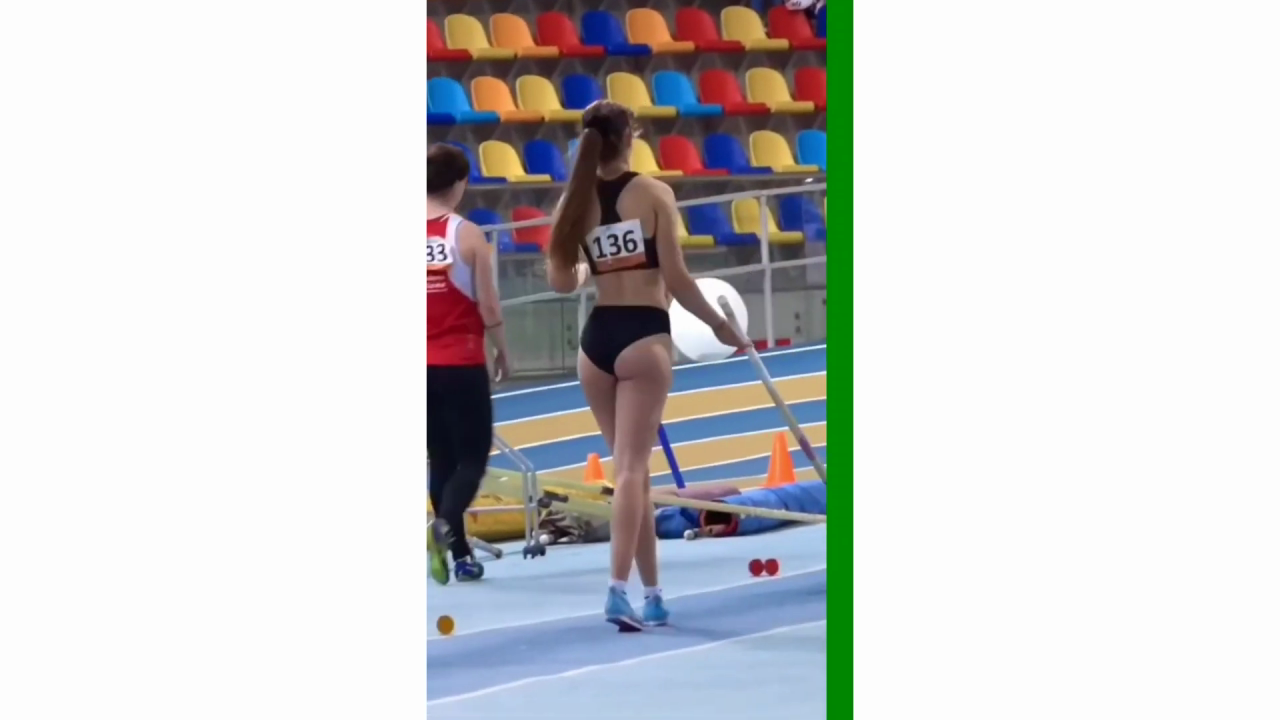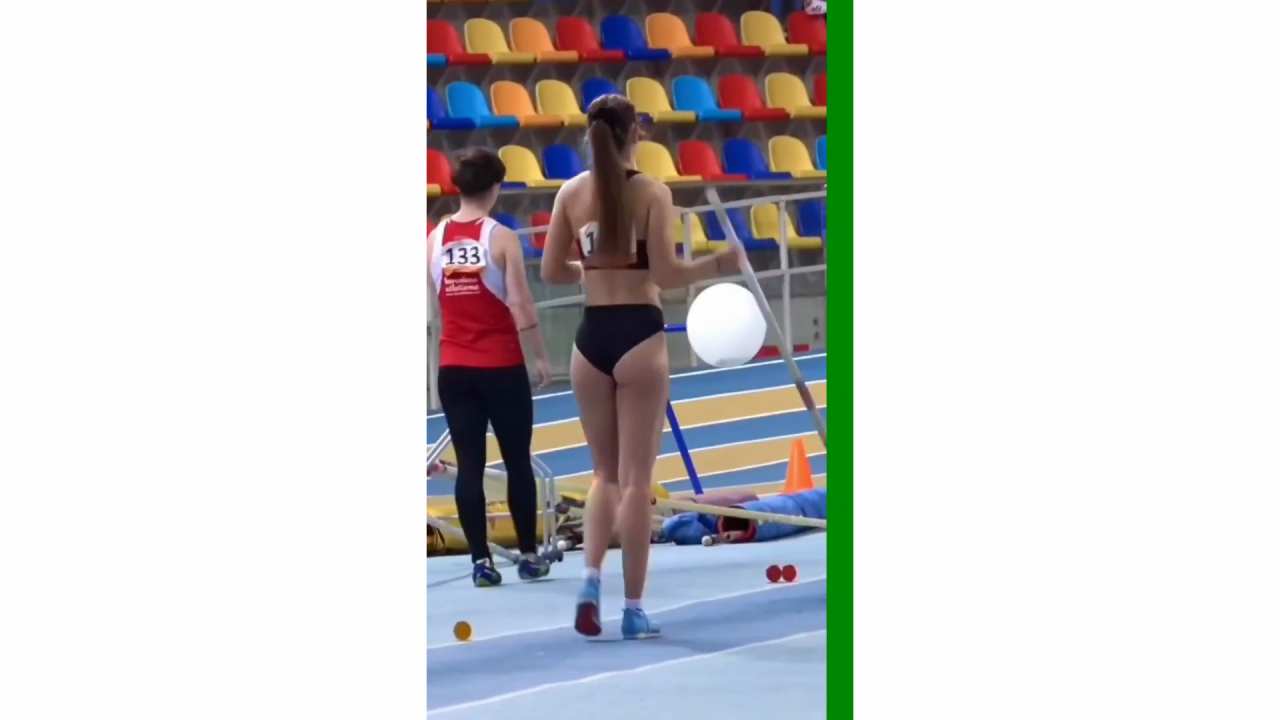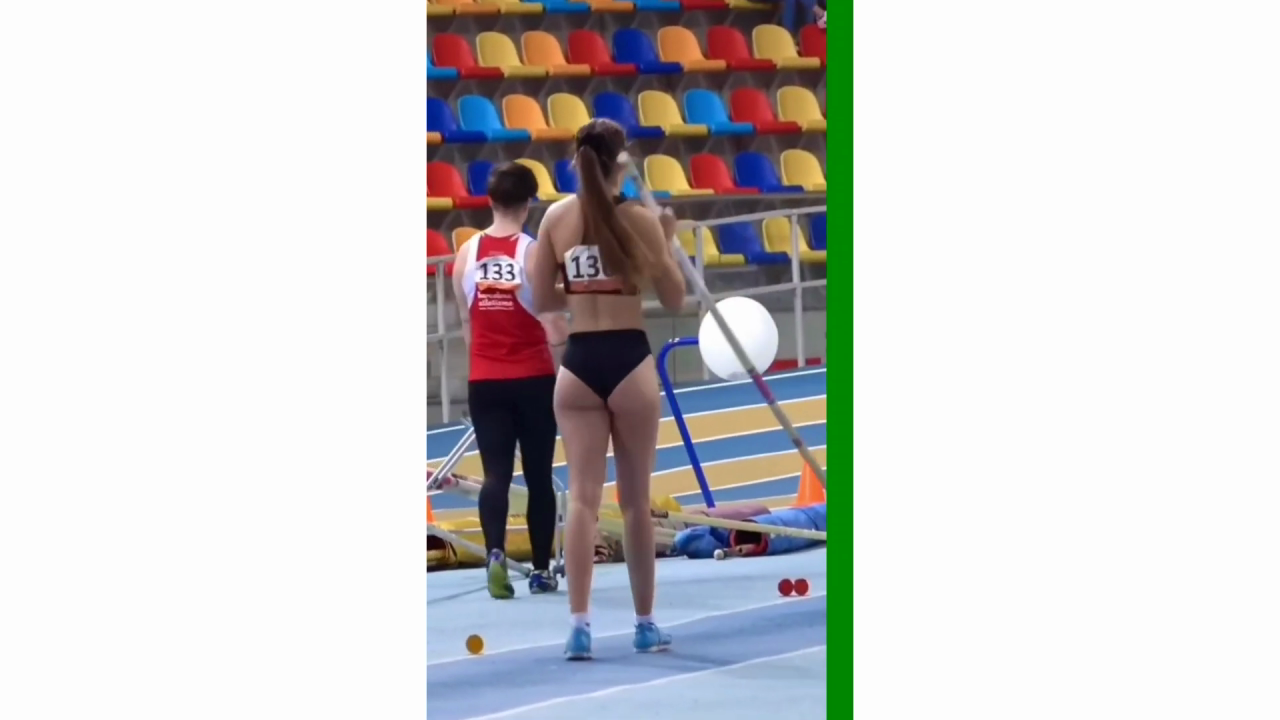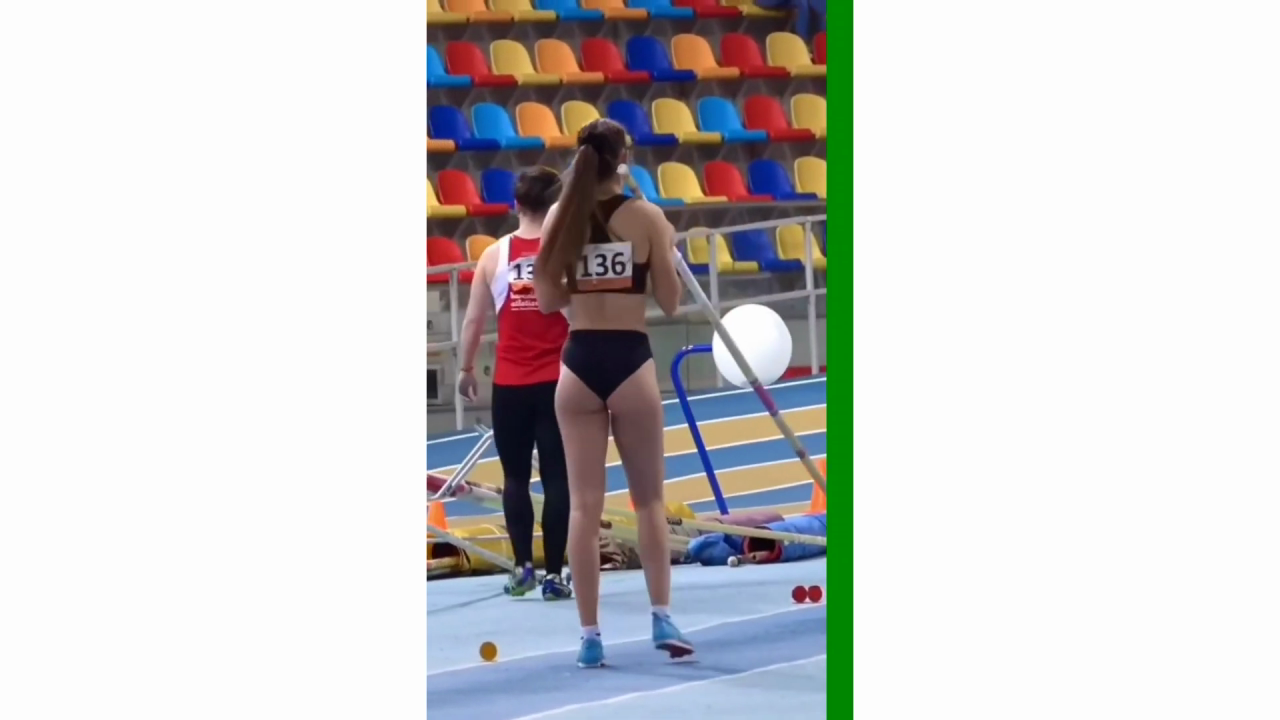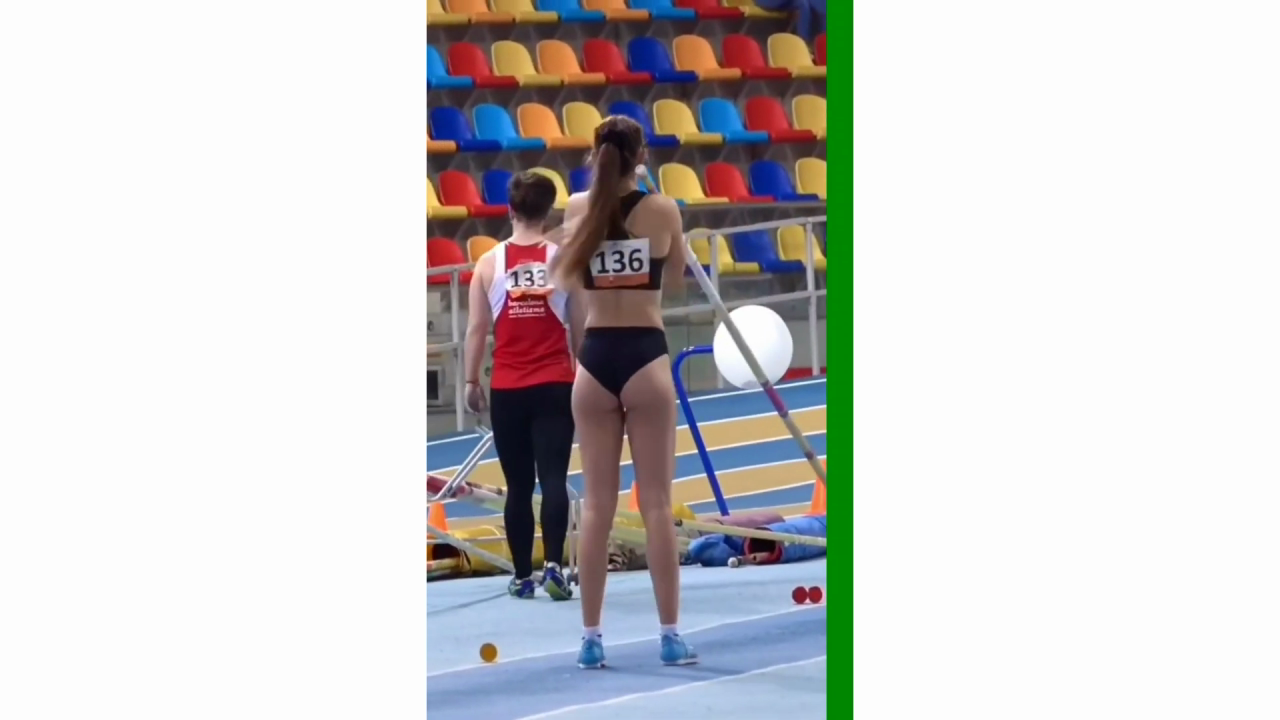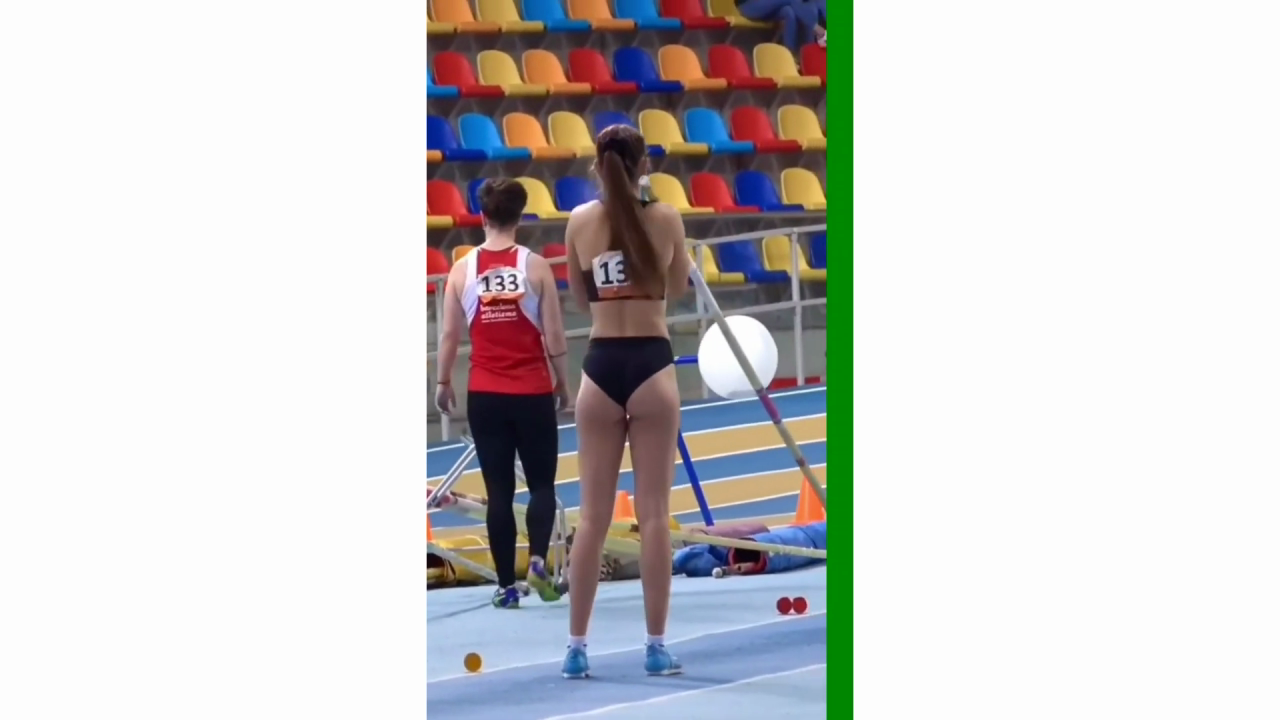
dt=0.3s
person 1, frame 1
left shoulder: (571, 199)
right shoulder: (656, 194)
left elbow: (559, 280)
right elbow: (676, 278)
right wrist: (719, 324)
left hip: (597, 338)
right hip: (643, 337)
left knee: (627, 469)
right knee: (632, 468)
left ankle: (651, 593)
right ankle: (620, 589)
person 1, frame 2
left shoulder: (571, 192)
right shoulder: (653, 192)
left elbow: (552, 270)
right elbow: (666, 274)
right wrist: (717, 264)
left hip: (592, 337)
right hip: (639, 336)
left knee: (606, 476)
right knee: (635, 480)
left ankle: (592, 578)
right ankle: (632, 608)
person 1, frame 3
left shoulder: (556, 217)
right shoulder: (642, 220)
left elbow: (540, 299)
right elbow: (674, 300)
right wrist: (667, 243)
left hip: (577, 365)
right hip: (628, 361)
left knee: (582, 498)
right knee: (635, 502)
left ankle: (579, 624)
right ankle: (645, 624)
person 1, frame 4
left shoulder: (559, 217)
right shoulder: (647, 216)
left elbow: (548, 302)
right elbow: (670, 303)
left hip: (579, 365)
right hip: (630, 363)
left knee: (585, 505)
right knee: (649, 500)
left ankle: (590, 636)
right ankle: (661, 617)
person 1, frame 5
left shoulder: (577, 209)
right shoulder: (664, 209)
left hip: (595, 359)
right hip: (646, 358)
left knee: (597, 504)
right knee: (656, 503)
left ankle: (591, 636)
right ankle: (670, 634)
person 1, frame 6
left shoulder: (579, 220)
right shoulder: (666, 218)
left hip: (601, 368)
right hip: (651, 367)
left knee: (593, 515)
right knee: (653, 513)
left ankle: (576, 647)
right ankle: (656, 646)
person 2, frame 1
right shoulder: (468, 234)
right elbow: (488, 303)
right wrist: (501, 350)
left hip: (421, 365)
right hip: (462, 365)
left knee: (441, 460)
right knee: (474, 456)
left ankle: (462, 555)
right ankle: (442, 526)
person 2, frame 2
left shoulder: (436, 238)
right shoulder: (501, 238)
right elbow: (520, 305)
right wrist: (541, 357)
left hip: (453, 368)
right hip: (501, 366)
left knee: (469, 465)
right knee: (517, 461)
left ankle: (481, 559)
right ankle: (528, 554)
person 2, frame 3
left shoulder: (466, 252)
right shoulder: (536, 252)
left elbow: (467, 322)
right elbow: (553, 321)
left hip: (486, 381)
right hip: (534, 380)
left knee: (495, 475)
right knee: (539, 476)
left ankle: (496, 552)
right ankle: (541, 570)
person 2, frame 4
left shoulder: (494, 255)
left elbow: (473, 320)
left wrist: (465, 369)
left hip: (510, 384)
right hip: (558, 383)
left knee: (515, 478)
right knee: (555, 480)
left ankle: (522, 565)
right ankle: (553, 574)
person 2, frame 5
left shoulder: (489, 263)
left elbow: (476, 330)
right elbow: (577, 330)
left wrist: (471, 381)
right wrist: (581, 375)
left hip: (507, 390)
right hip: (554, 387)
left knee: (519, 486)
right knee: (553, 480)
left ankle: (522, 577)
right ankle: (553, 565)
person 2, frame 6
left shoulder: (462, 269)
right shoulder: (536, 266)
left elbow: (449, 335)
right elbow: (554, 335)
left wrist: (443, 382)
right wrist: (562, 382)
left hip: (485, 395)
right hip: (533, 393)
left knee: (499, 491)
right knee: (541, 484)
left ankle: (506, 585)
right ankle: (538, 557)
